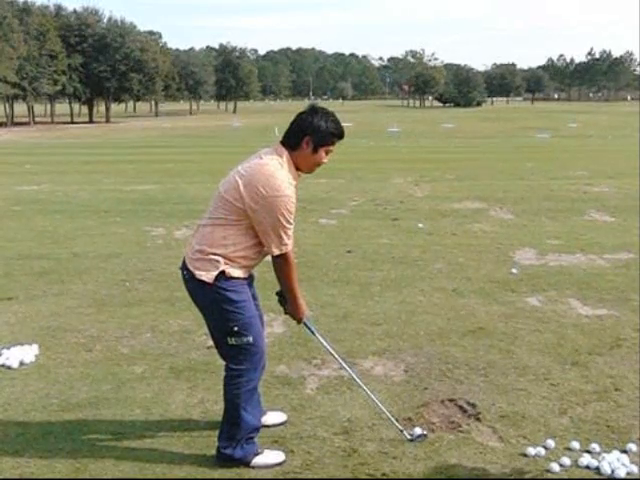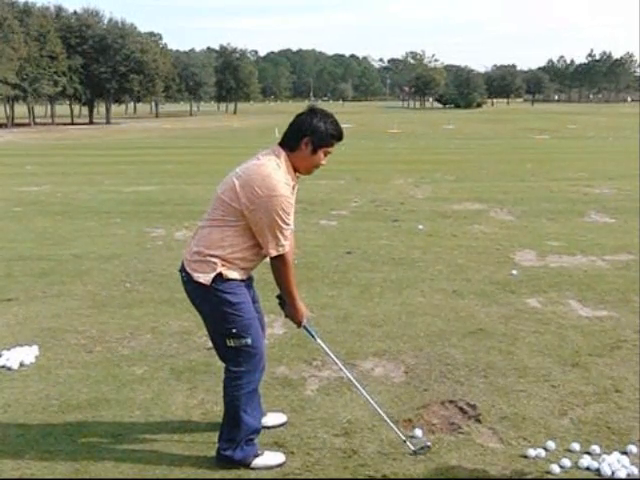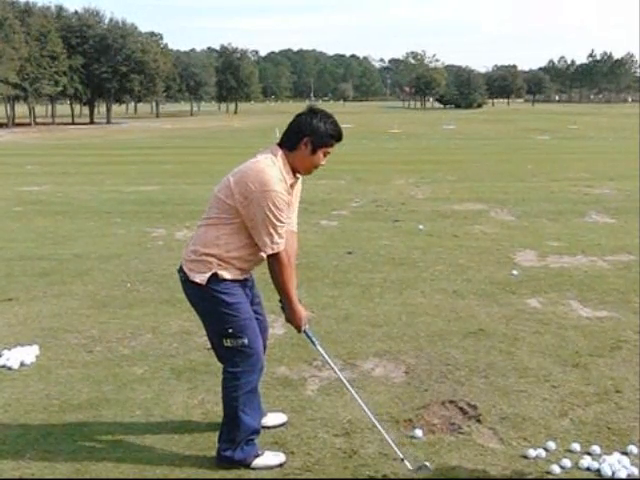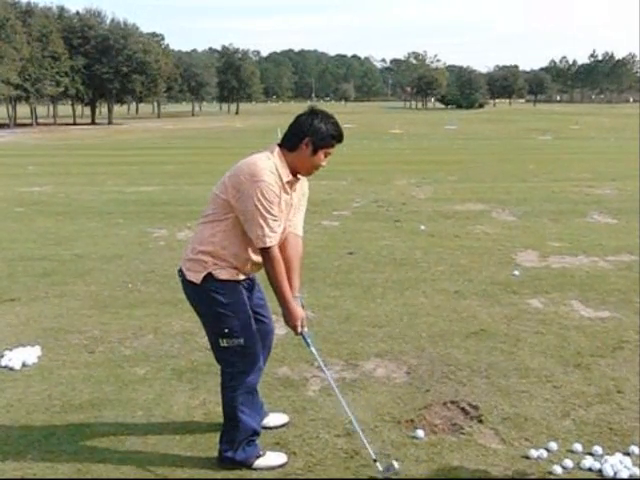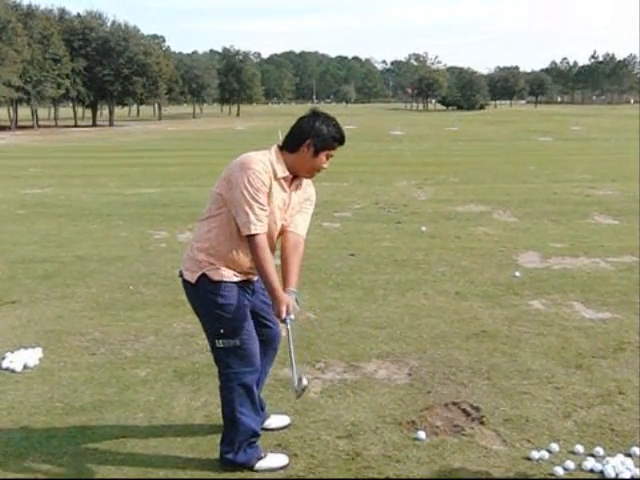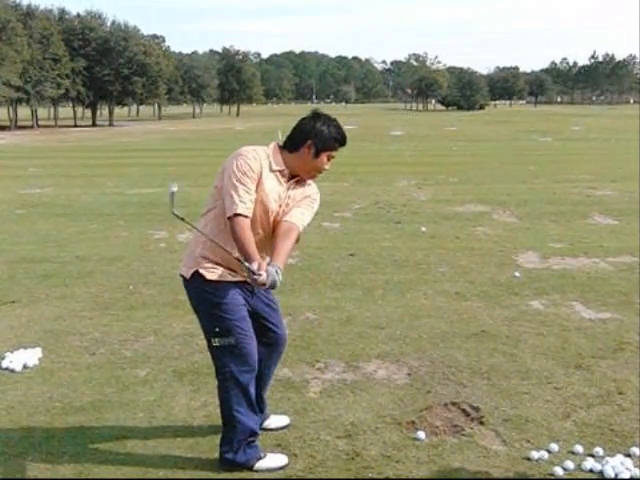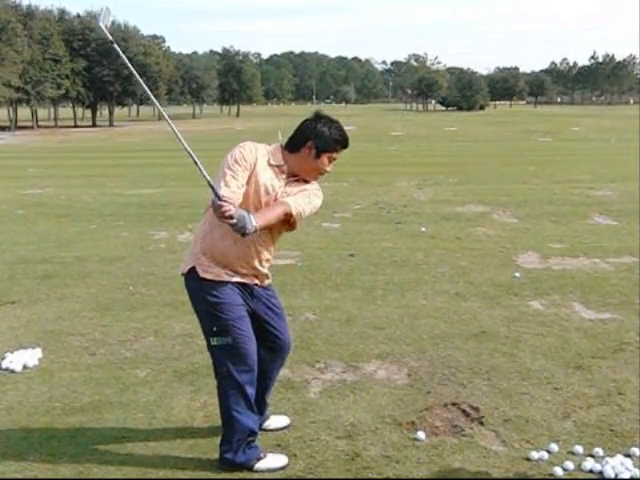
dt=0.7s
person 1, frame 1
left shoulder: (273, 161)
right shoulder: (275, 184)
left elbow: (281, 247)
right elbow: (282, 254)
left wrist: (289, 293)
right wrist: (295, 301)
left hip: (226, 267)
right hip: (214, 273)
left knee: (251, 340)
right knee: (248, 354)
left ankle: (248, 411)
right ankle: (237, 447)
person 1, frame 2
left shoulder: (277, 166)
right shoulder: (272, 183)
left elbow: (286, 239)
right elbow: (279, 254)
left wrist: (289, 296)
right wrist: (294, 303)
left hip: (230, 269)
right hip: (213, 275)
left knee: (253, 340)
right knee: (247, 356)
left ankle: (249, 412)
right ankle: (237, 448)
person 1, frame 3
left shoulder: (289, 174)
right shoulder: (267, 181)
left elbow: (288, 238)
right elbow: (275, 254)
left wrist: (292, 296)
right wrist: (292, 305)
left hip: (233, 270)
right hip: (211, 275)
left knee: (256, 339)
right knee: (245, 356)
left ankle: (248, 412)
right ankle: (237, 448)
person 1, frame 4
left shoulder: (299, 182)
right shoulder: (260, 175)
left elbow: (291, 239)
right elbow: (269, 248)
left wrist: (295, 297)
right wrist: (288, 304)
left hip: (239, 271)
right hip: (211, 274)
left knee: (261, 336)
right knee: (243, 356)
left ankle: (250, 411)
right ankle: (239, 448)
person 1, frame 5
left shoulder: (305, 189)
right shoulder: (253, 168)
left elbow: (293, 239)
right elbow: (254, 237)
left wrist: (290, 291)
right wrist: (276, 293)
left hip: (245, 274)
right hip: (211, 274)
left knee: (267, 338)
right knee: (242, 358)
left ankle: (251, 412)
right ankle: (240, 450)
person 1, frame 6
left shoulder: (308, 193)
right shoulder: (249, 160)
left elbow: (289, 228)
right elbow: (237, 217)
left wrist: (274, 268)
right wrist: (254, 260)
left hip: (250, 275)
right hip: (211, 273)
left knee: (273, 338)
right knee: (240, 358)
left ankle: (252, 413)
right ankle: (240, 450)
person 1, frame 7
left shoulder: (310, 192)
right shoulder: (249, 154)
left elbow: (281, 210)
right elbow: (222, 201)
left wrist: (250, 221)
right wrist: (230, 213)
left hip: (255, 277)
right hip: (212, 272)
left knee: (277, 343)
right knee: (240, 359)
left ankle: (253, 413)
right ankle: (239, 450)
